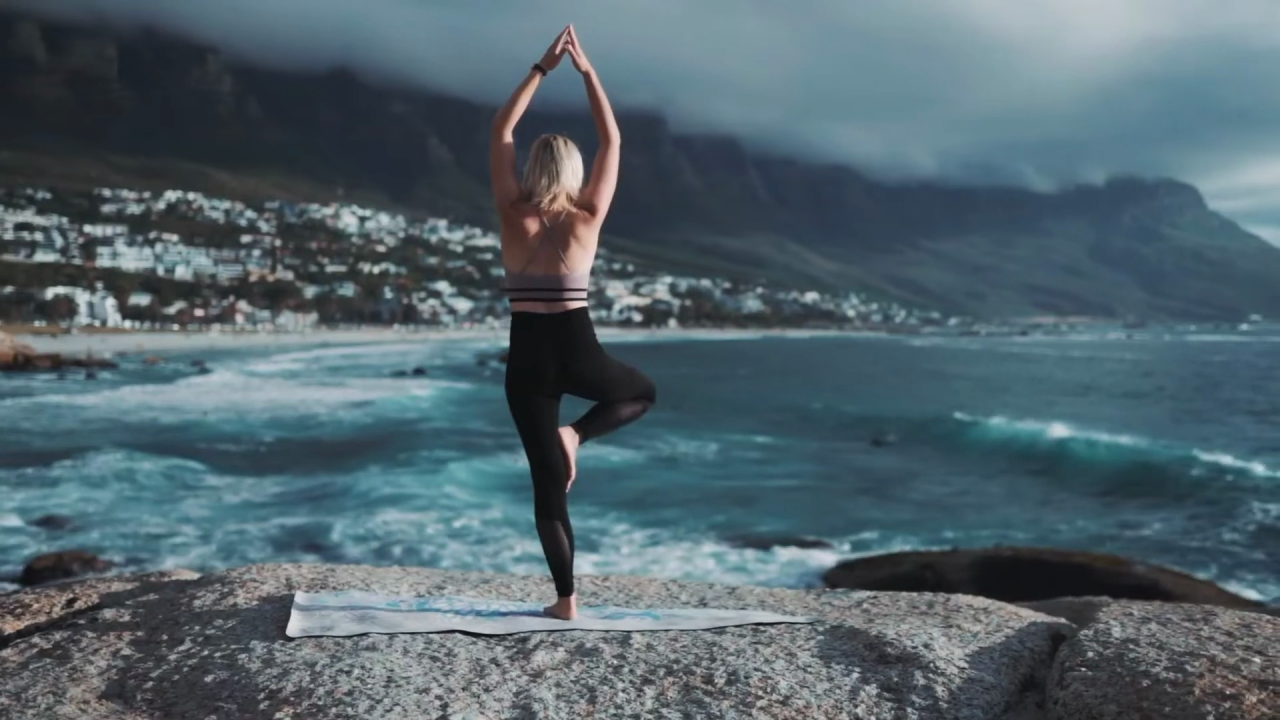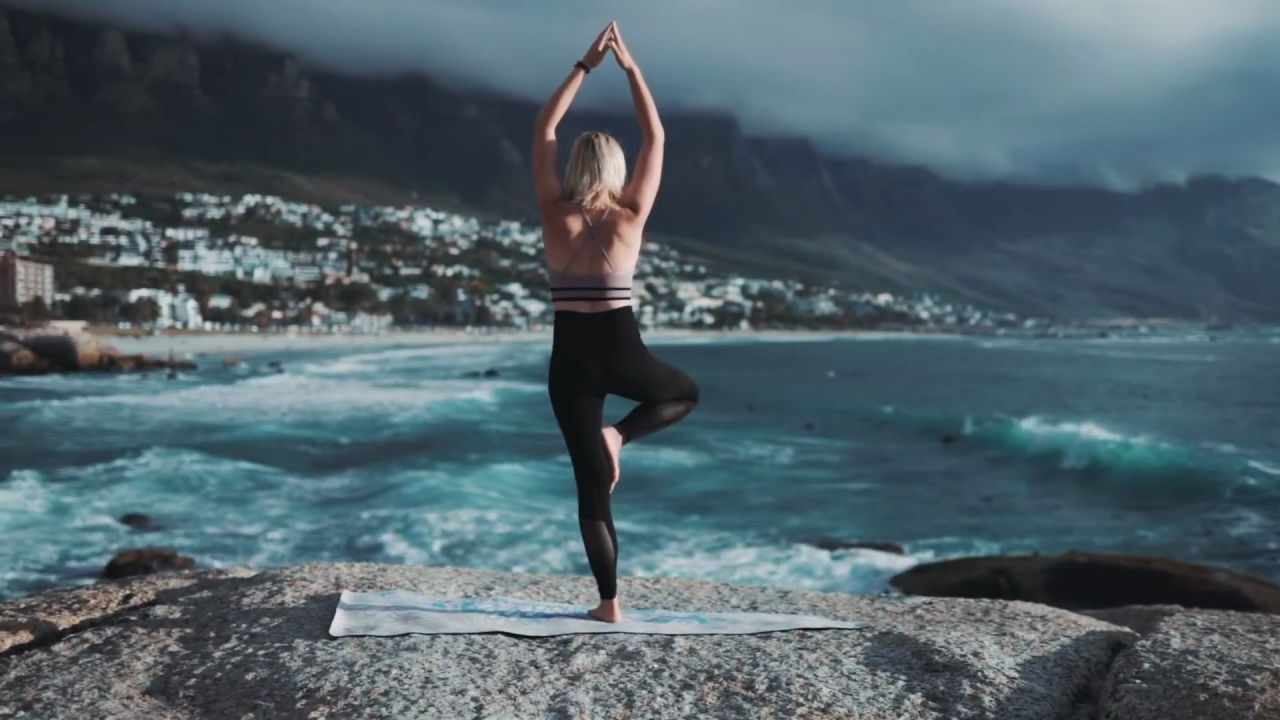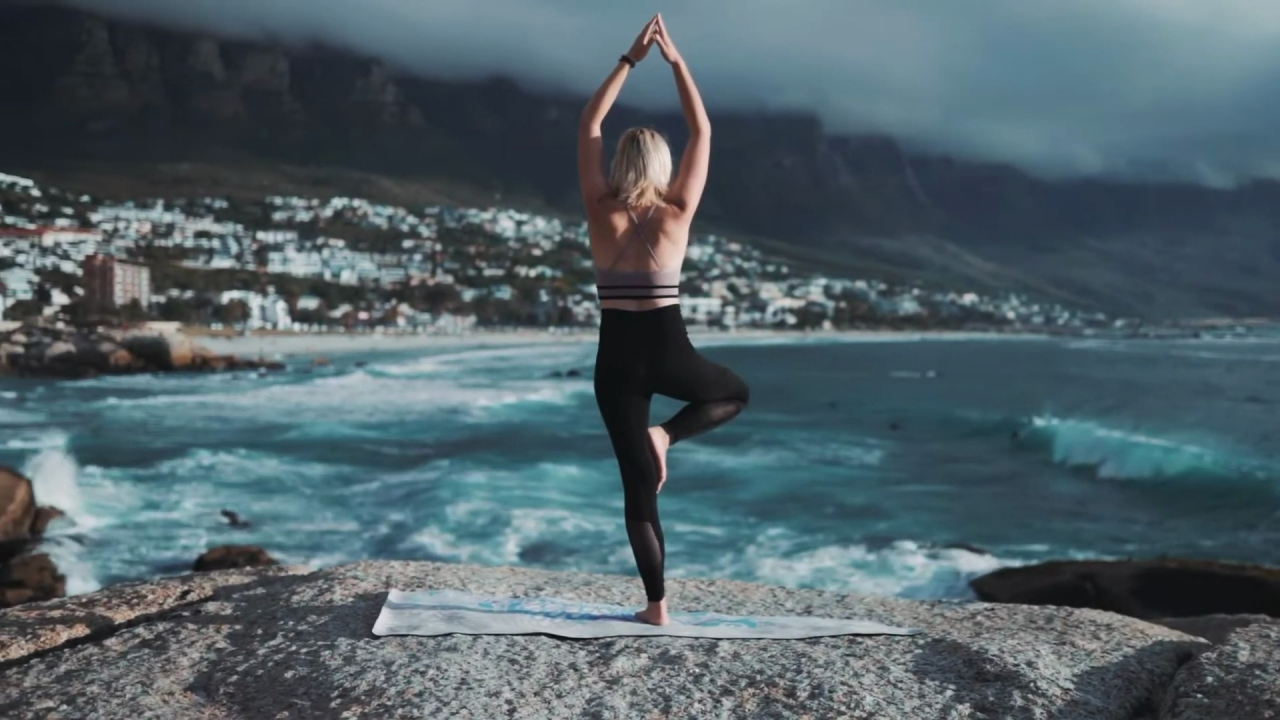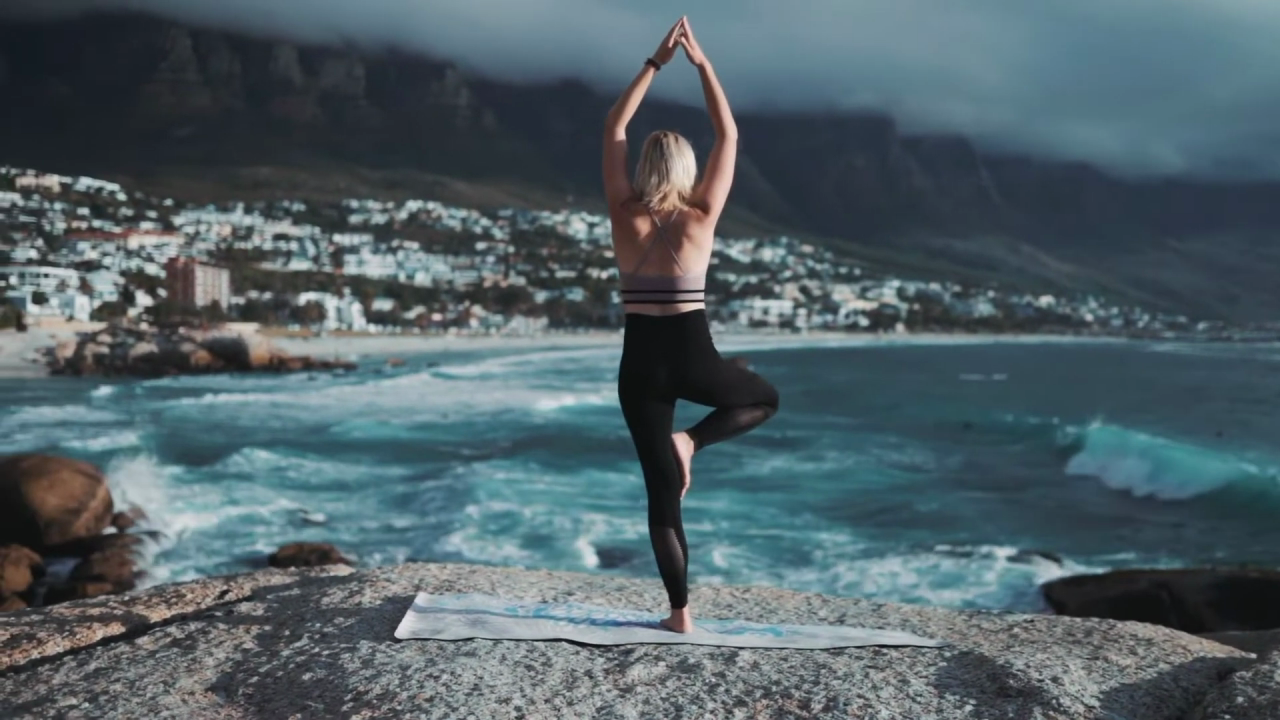
dt=1s
person 1, frame 1
left shoulder: (512, 215)
right shoulder: (588, 217)
left elbow: (501, 132)
right elbow: (612, 139)
left wrist: (542, 68)
right wrist: (585, 68)
left hip: (527, 359)
right hip: (577, 353)
left knee: (547, 486)
right knee: (642, 391)
left ankle: (565, 600)
right ankle: (576, 434)
person 1, frame 2
left shoulder: (555, 215)
right shoulder: (631, 217)
left elbow: (544, 130)
right elbow: (656, 137)
left wrist: (585, 65)
right wrist: (629, 66)
left hip: (571, 359)
right hip: (621, 353)
left knee: (591, 487)
right knee: (686, 393)
left ankle: (609, 604)
right ankle: (619, 435)
person 1, frame 3
left shoulder: (600, 213)
right shoulder: (677, 214)
left elbow: (588, 126)
right elbow: (702, 131)
left wrist: (630, 59)
right wrist: (675, 59)
left hip: (617, 358)
right hip: (668, 352)
left knee: (638, 489)
right knee: (735, 393)
left ankle: (656, 607)
right ankle: (667, 435)
person 1, frame 4
left shoulder: (624, 216)
right shoulder: (701, 218)
left elbow: (613, 129)
right elbow: (728, 135)
left wrist: (654, 63)
right wrist: (701, 62)
left hip: (640, 363)
right hip: (692, 358)
left knee: (662, 493)
right knee: (765, 398)
left ankle: (680, 614)
right ankle: (692, 440)
